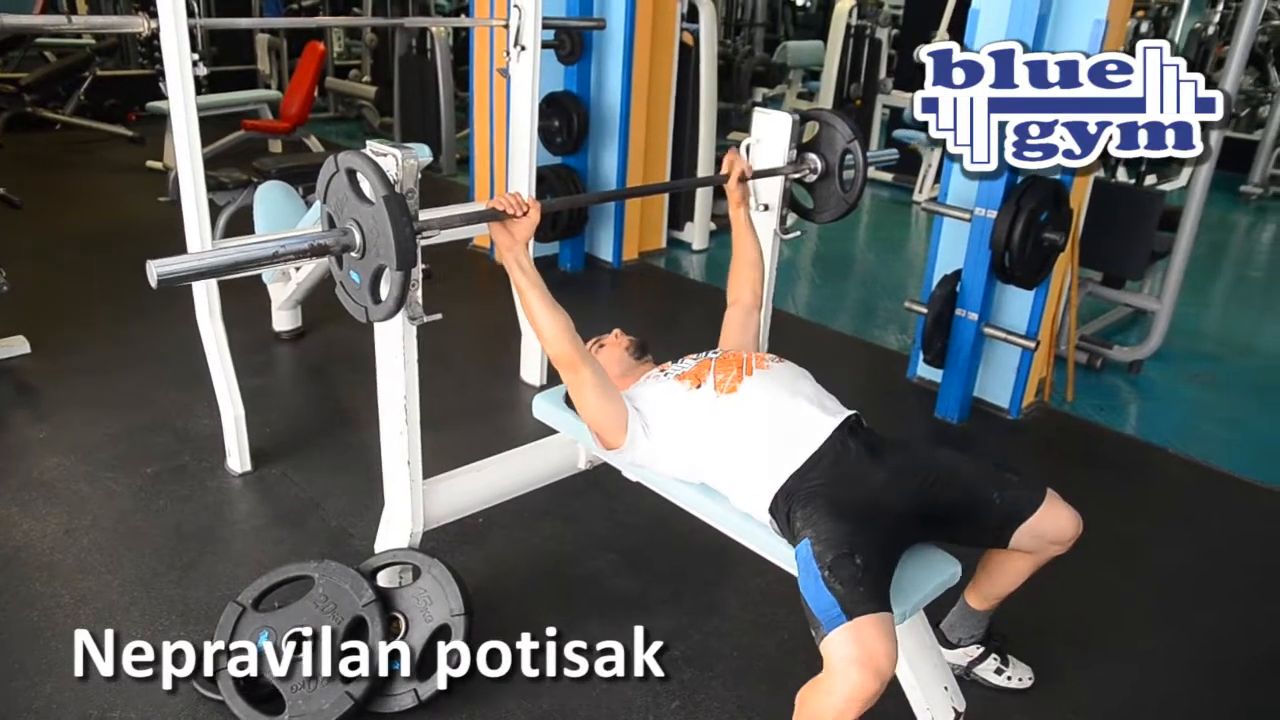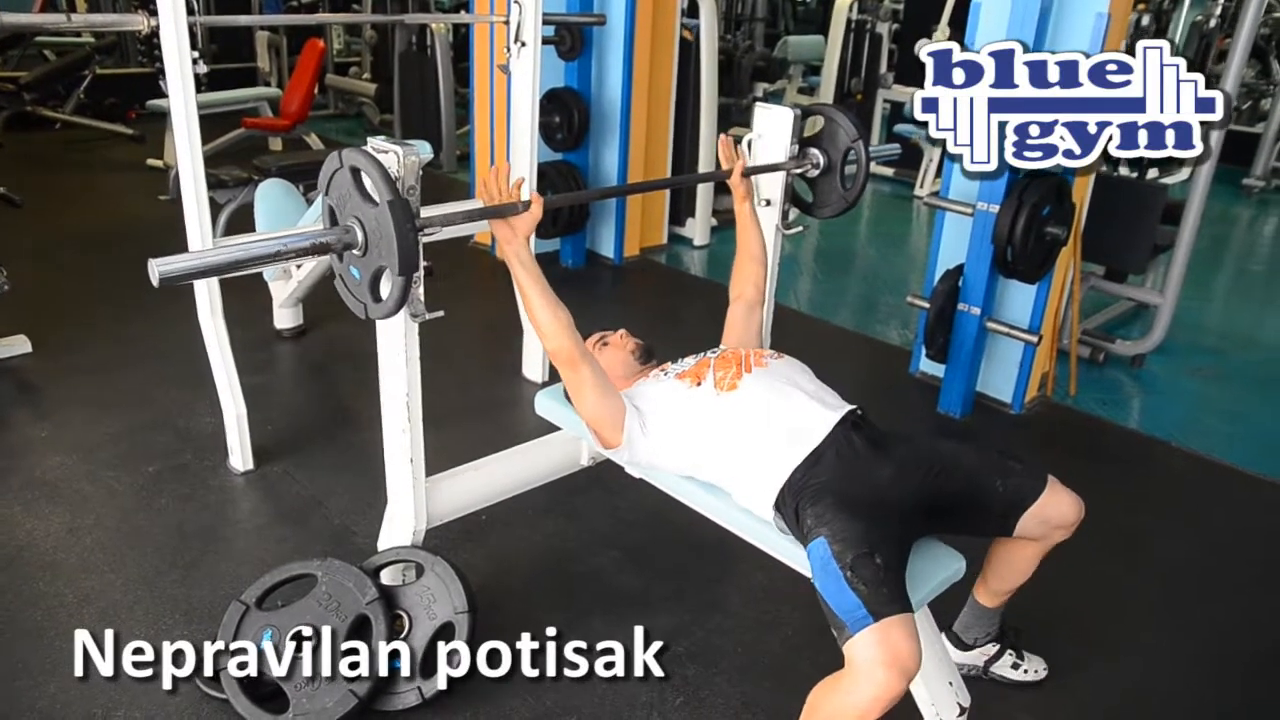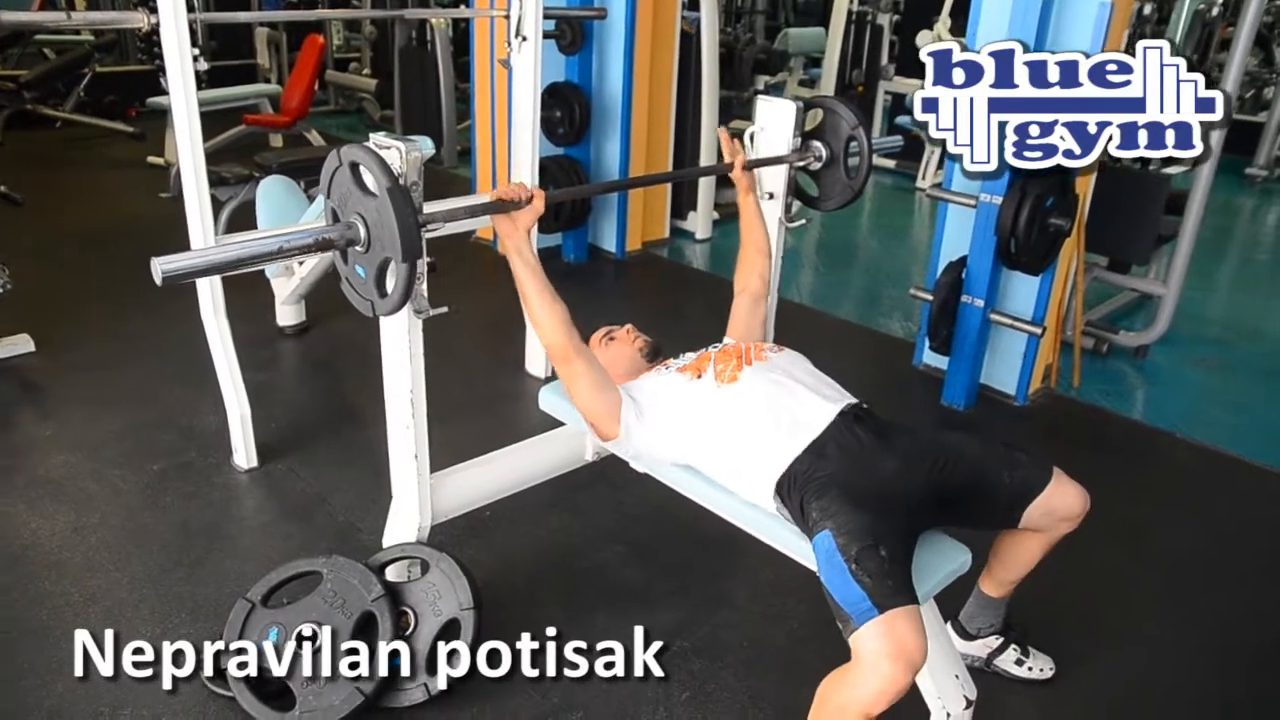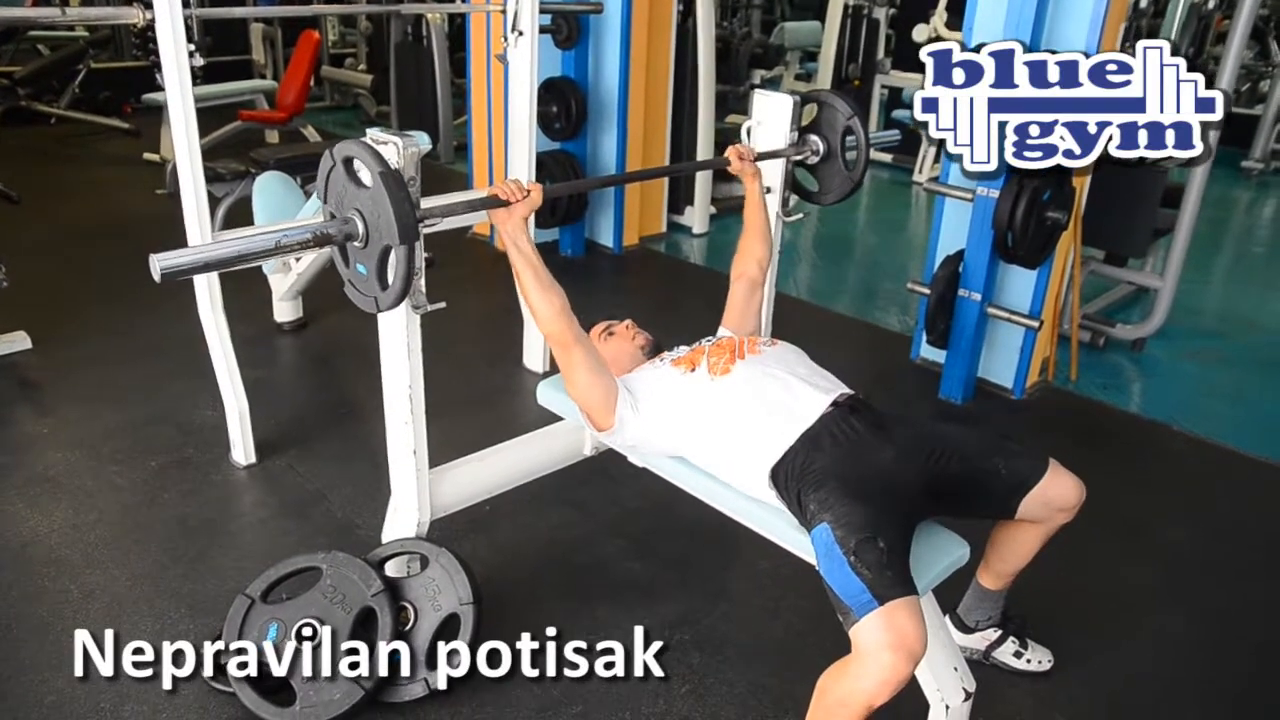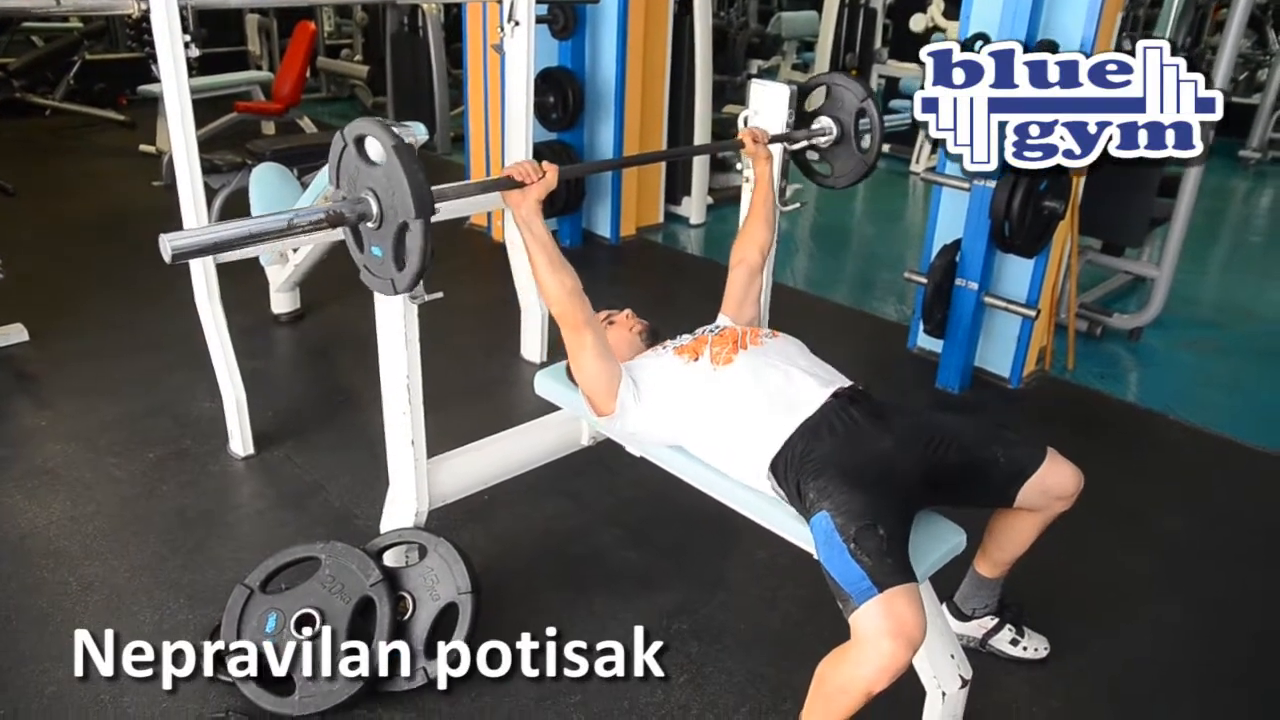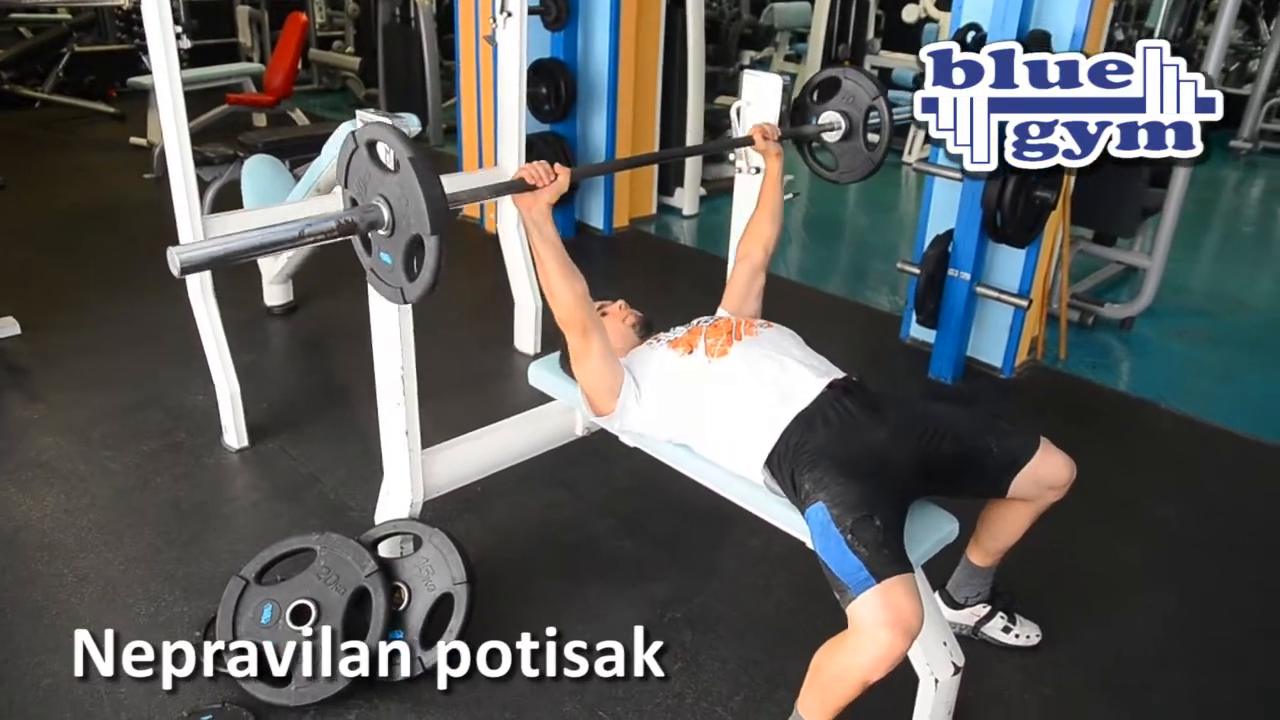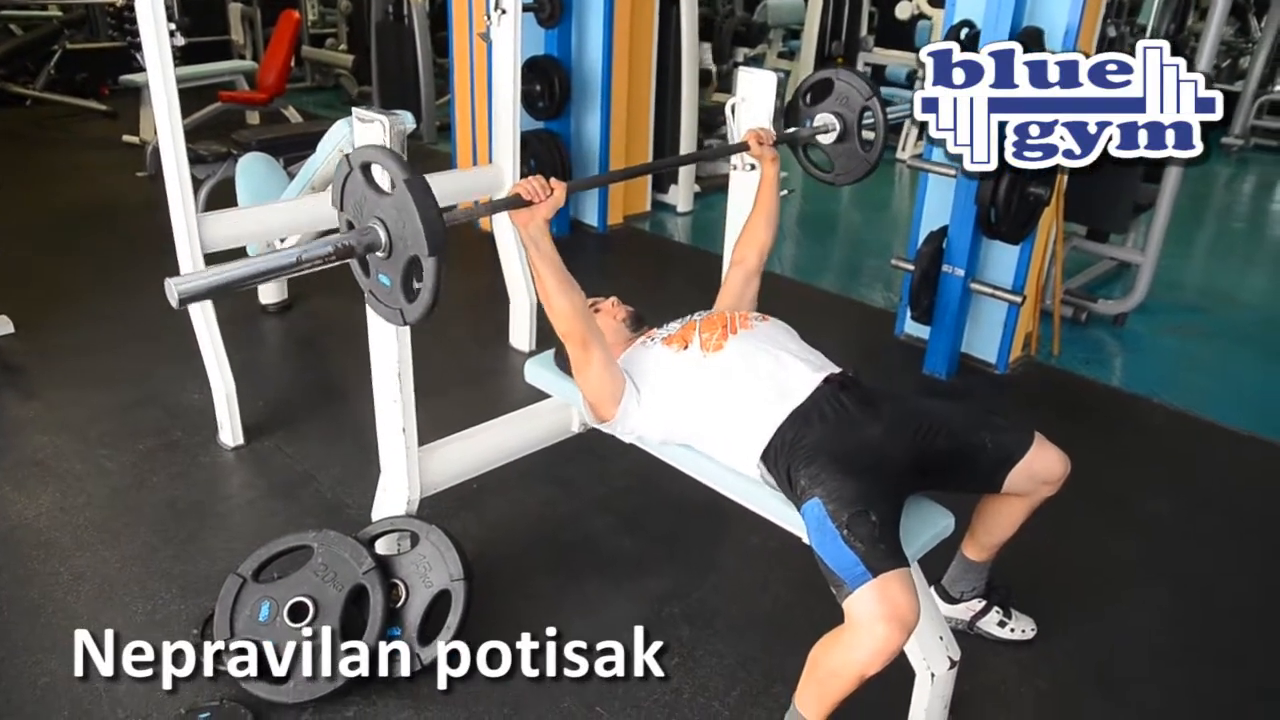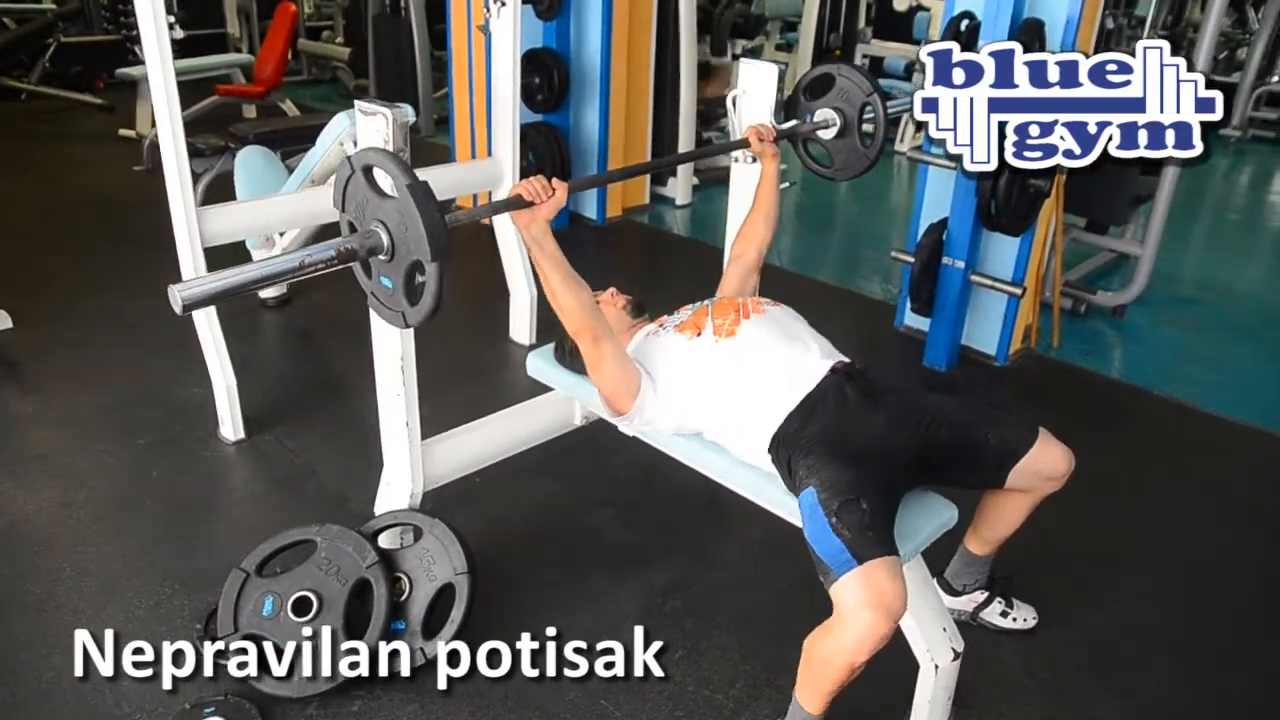
dt=0.4s
person 1, frame 1
left shoulder: (716, 361)
right shoulder: (630, 422)
left elbow: (745, 298)
right elbow: (565, 356)
left wrist: (739, 206)
right wrist: (513, 252)
left hip: (868, 449)
right hip: (810, 490)
left knee: (1057, 526)
right knee: (861, 670)
left ankle: (961, 637)
person 1, frame 2
left shoulder: (714, 361)
right shoulder: (630, 418)
left elbow: (747, 294)
right elbow: (565, 354)
left wrist: (742, 197)
right wrist: (514, 245)
left hip: (872, 443)
right hip: (815, 485)
left knee: (1059, 511)
right knee: (886, 668)
left ankle: (973, 637)
person 1, frame 3
left shoulder: (721, 354)
right shoulder: (630, 410)
left elbow: (752, 286)
right elbow: (564, 351)
left wrist: (746, 188)
right wrist: (516, 241)
left hip: (875, 434)
right hip: (817, 476)
left knee: (1065, 503)
right knee: (893, 661)
left ankle: (977, 629)
person 1, frame 4
left shoulder: (719, 346)
right shoulder: (627, 404)
left elbow: (749, 274)
right elbow: (562, 337)
left wrist: (751, 182)
right wrist: (513, 231)
left hip: (873, 427)
right hip: (813, 467)
left knee: (1060, 494)
right knee: (892, 652)
left ankle: (976, 622)
person 1, frame 5
left shoulder: (717, 335)
right shoulder: (628, 392)
left elbow: (749, 260)
right elbow: (571, 317)
left wrist: (762, 165)
right wrist: (527, 211)
left hip: (870, 416)
right hip: (811, 456)
left knee: (1058, 483)
right knee: (890, 641)
left ankle: (972, 610)
person 1, frame 6
left shoulder: (711, 329)
right shoulder: (624, 390)
left elbow: (753, 257)
right elbow: (573, 323)
left wrist: (773, 163)
right wrist: (536, 214)
left hip: (864, 406)
right hip: (807, 447)
left knee: (1051, 473)
right knee: (887, 630)
left ankle: (965, 598)
person 1, frame 7
left shoulder: (706, 324)
right shoulder: (622, 391)
left elbow: (749, 260)
right elbow: (573, 336)
left wrist: (769, 167)
right wrist: (532, 230)
left hip: (861, 402)
right hip: (802, 442)
left knee: (1047, 468)
right knee: (884, 623)
left ankle: (960, 592)
person 1, frame 8
left shoulder: (701, 315)
right shoulder: (632, 383)
left elbow: (749, 251)
right elbow: (587, 333)
left wrist: (769, 162)
right wrist: (535, 230)
left hip: (865, 395)
right hip: (807, 433)
left knee: (1050, 464)
right knee: (869, 612)
left ankle: (962, 584)
